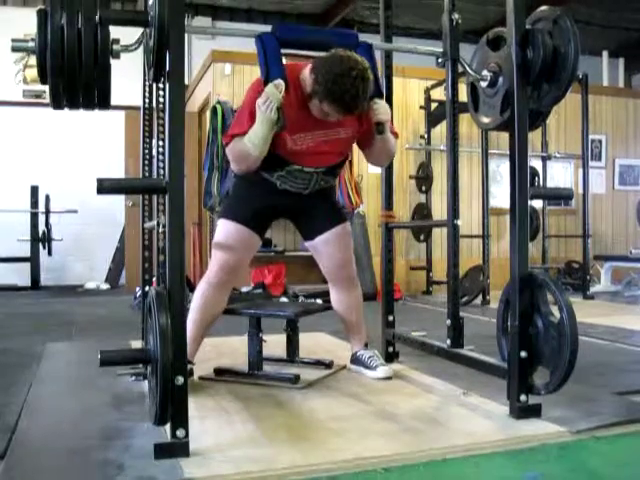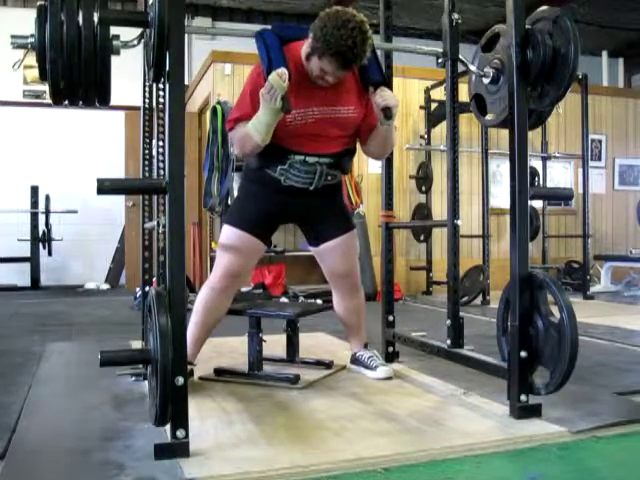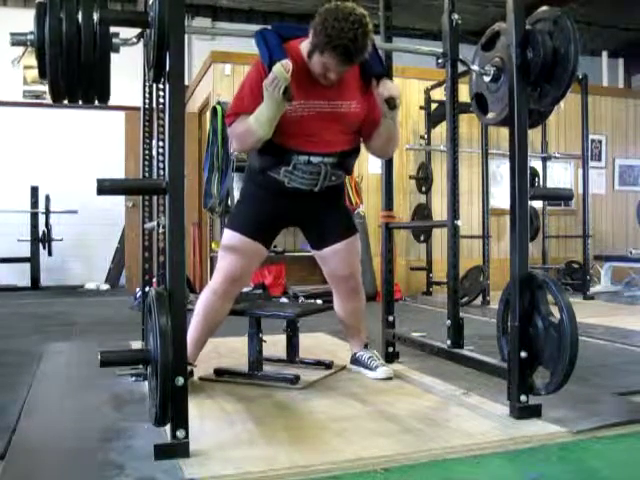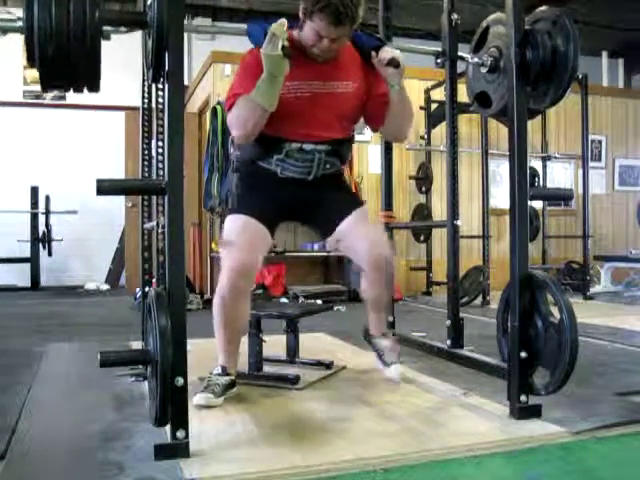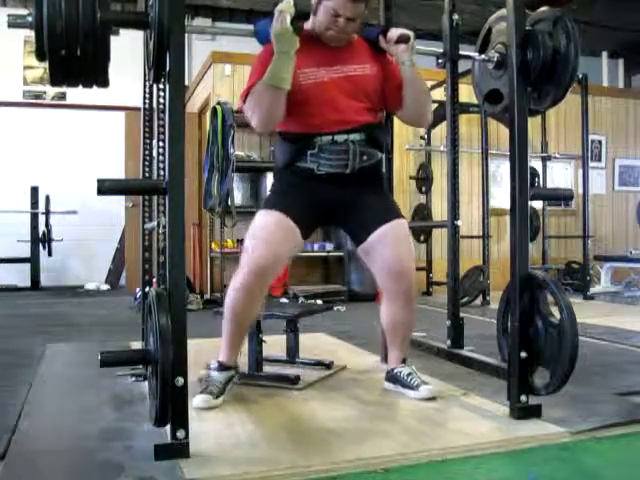
dt=1s
person 1, frame 1
left shoulder: (357, 99)
right shoulder: (271, 89)
left elbow: (381, 159)
right elbow: (239, 162)
left wrist: (383, 130)
right wrist: (265, 123)
left hip: (316, 191)
right hip: (260, 185)
left knee: (344, 272)
right knee: (221, 270)
left ankle: (360, 352)
right ankle: (184, 359)
person 1, frame 2
left shoulder: (360, 82)
right shoulder: (274, 70)
left elbow: (377, 150)
right elbow: (241, 146)
left wrist: (386, 119)
right wrist: (268, 111)
left hip: (324, 191)
right hip: (266, 186)
left knee: (348, 277)
right knee: (225, 275)
left ankle: (360, 351)
right ankle: (183, 360)
person 1, frame 3
left shoulder: (362, 79)
right shoulder: (272, 67)
left elbow: (382, 149)
right elbow: (239, 142)
left wrist: (389, 113)
right wrist: (273, 103)
left hip: (326, 193)
right hip: (269, 188)
left knee: (348, 279)
right knee: (227, 279)
left ankle: (360, 351)
right ankle: (183, 362)
person 1, frame 4
left shoulder: (363, 63)
right shoulder: (267, 54)
left elbow: (398, 132)
right elbow: (241, 130)
left wrist: (395, 80)
right wrist: (274, 73)
left hip: (325, 181)
right hip: (264, 179)
left knee: (379, 258)
right knee: (235, 274)
left ankle: (378, 337)
right ankle: (224, 374)
person 1, frame 5
left shoulder: (376, 55)
right shoulder: (280, 53)
left elbow: (420, 115)
right elbow: (262, 120)
left wrist: (406, 59)
right wrist: (284, 52)
left hip: (364, 182)
right hip: (300, 180)
left knee: (403, 276)
right knee: (255, 267)
left ankle: (398, 368)
right ankle: (224, 365)
